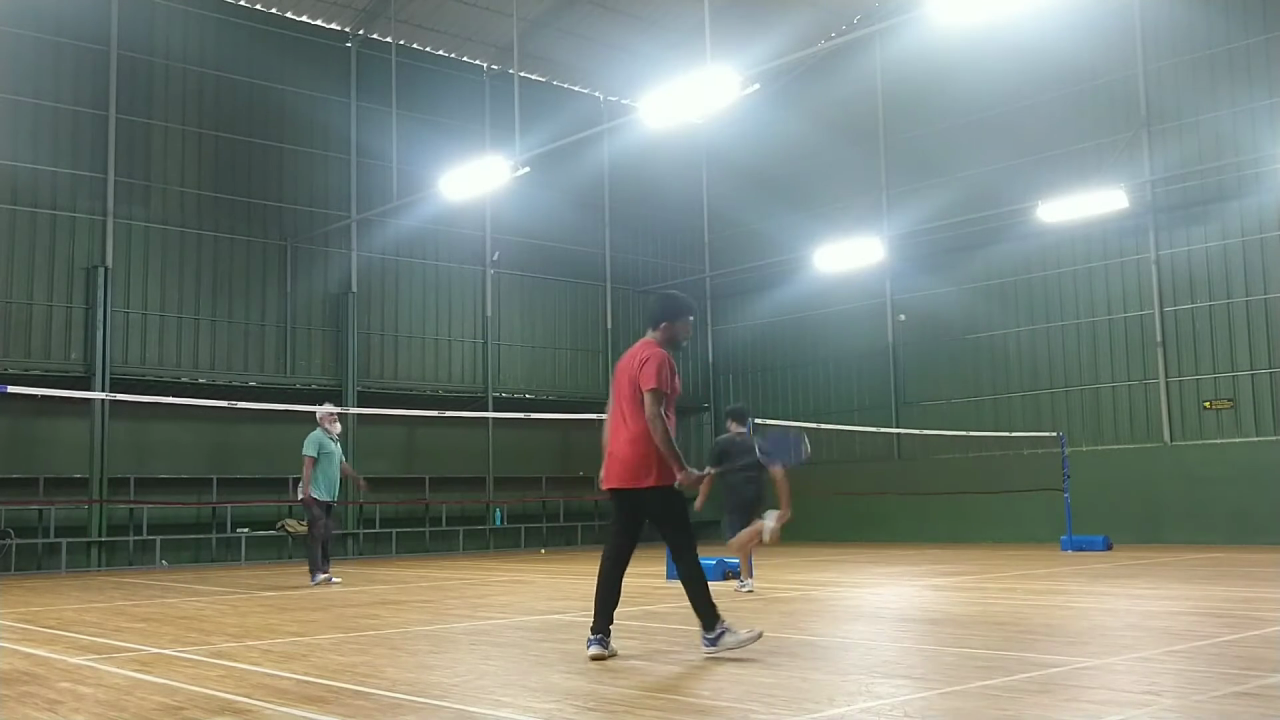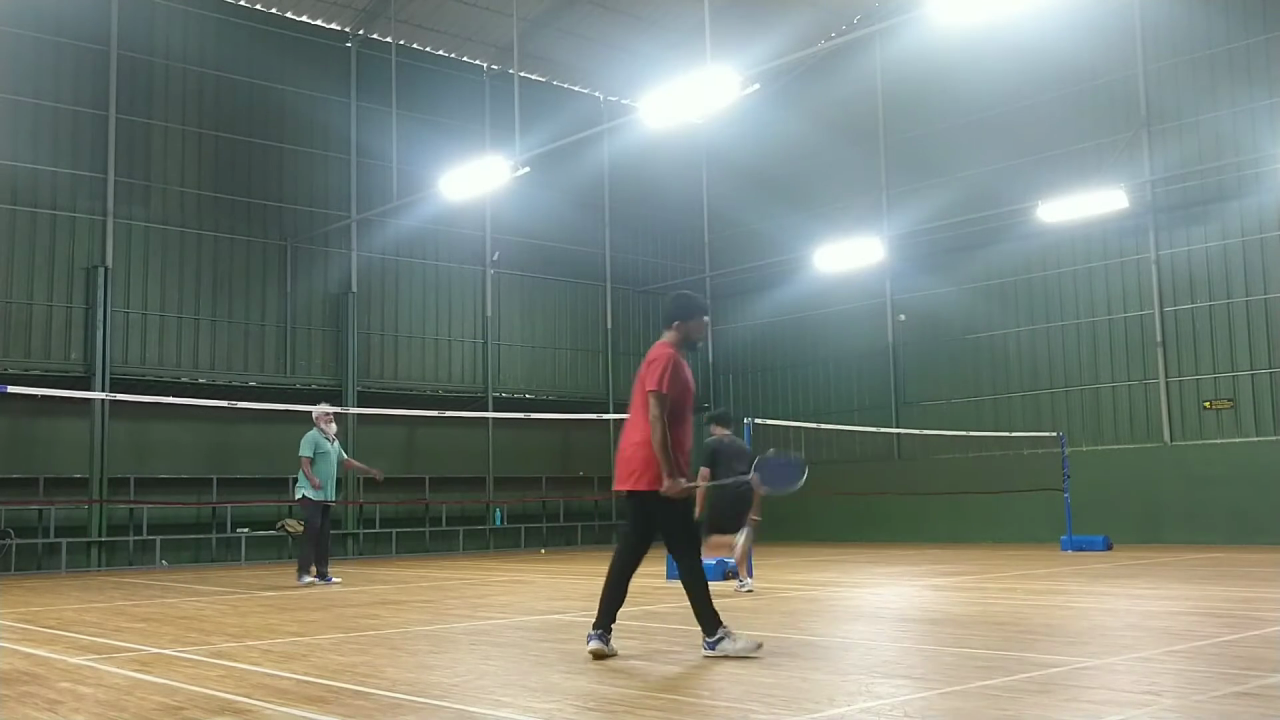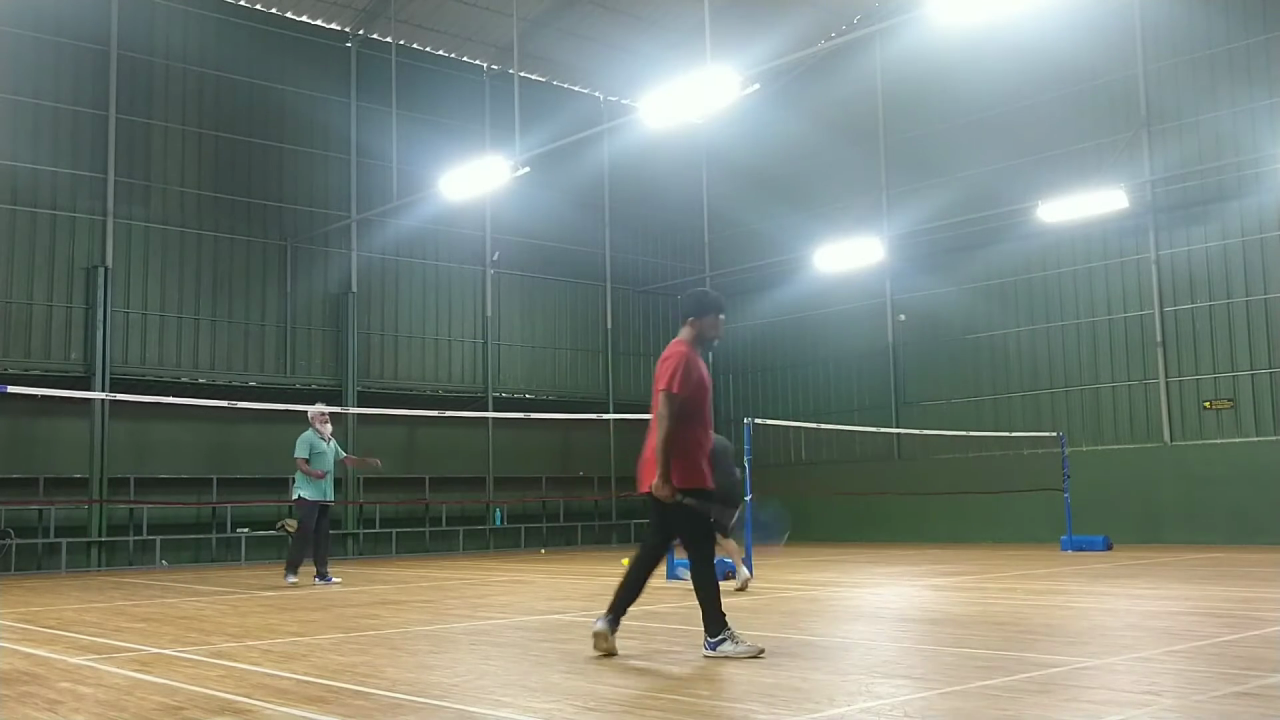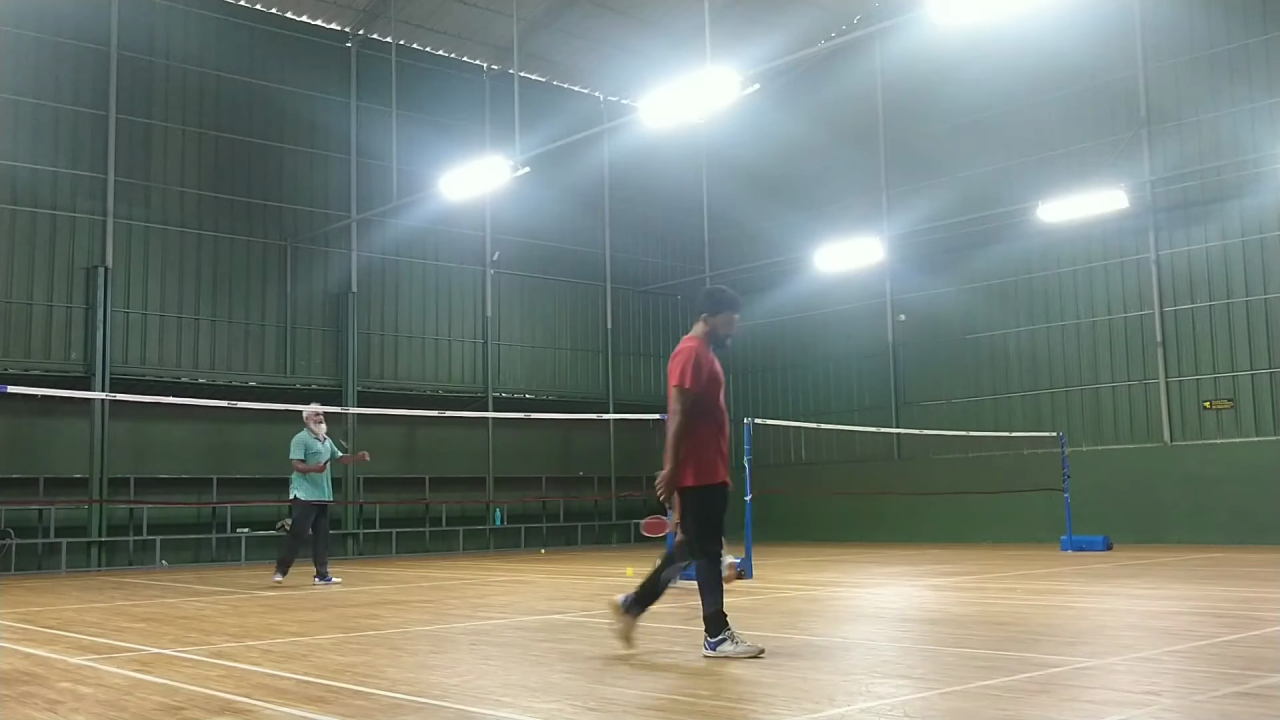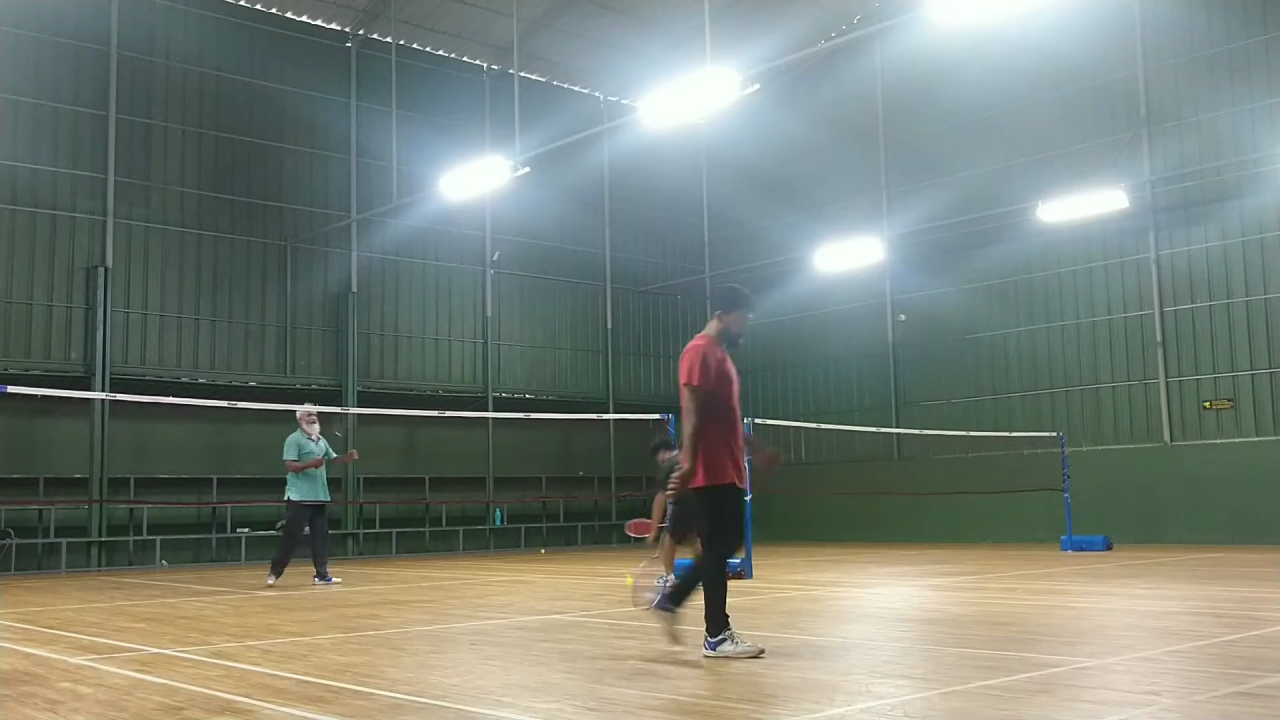
dt=0.1s
person 1, frame 1
left shoulder: (628, 358)
right shoulder: (657, 358)
left elbow: (612, 417)
right elbow: (654, 417)
left wrist: (606, 465)
right wrist: (680, 468)
left hip: (620, 472)
right hip: (651, 472)
left knee: (616, 553)
right knee: (683, 549)
left ankle: (599, 636)
right ankle: (713, 631)
person 1, frame 2
left shoulder: (661, 357)
right shoulder: (667, 359)
right elbow: (655, 420)
right wrist: (670, 476)
left hip: (639, 475)
right hip: (657, 477)
left knee: (629, 553)
right knee: (686, 551)
left ankle: (600, 633)
right ankle: (713, 635)
person 1, frame 3
left shoulder: (687, 357)
right shoulder: (681, 357)
right elbow: (664, 418)
right wrist: (664, 475)
left hip: (681, 473)
right hip: (681, 477)
left knee: (653, 550)
right knee: (701, 551)
left ankle: (609, 621)
right ankle: (716, 635)
person 1, frame 4
left shoulder: (703, 354)
right shoulder: (692, 354)
right elbow: (679, 414)
right wrist: (671, 467)
left hip: (706, 471)
right hip: (699, 472)
left knee: (689, 548)
right knee: (708, 550)
left ankle: (632, 605)
right ankle: (717, 635)
person 1, frame 5
left shoulder: (718, 353)
right shoulder: (701, 351)
right elbow: (692, 413)
left wrist: (751, 448)
right wrist: (687, 464)
left hip: (723, 470)
right hip: (710, 472)
left knee: (725, 543)
right knee: (717, 548)
left ankle: (670, 601)
right ankle: (717, 635)
